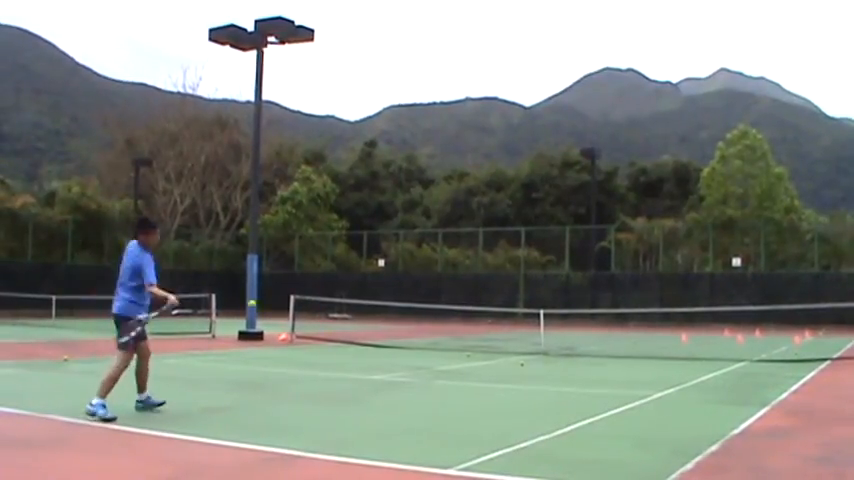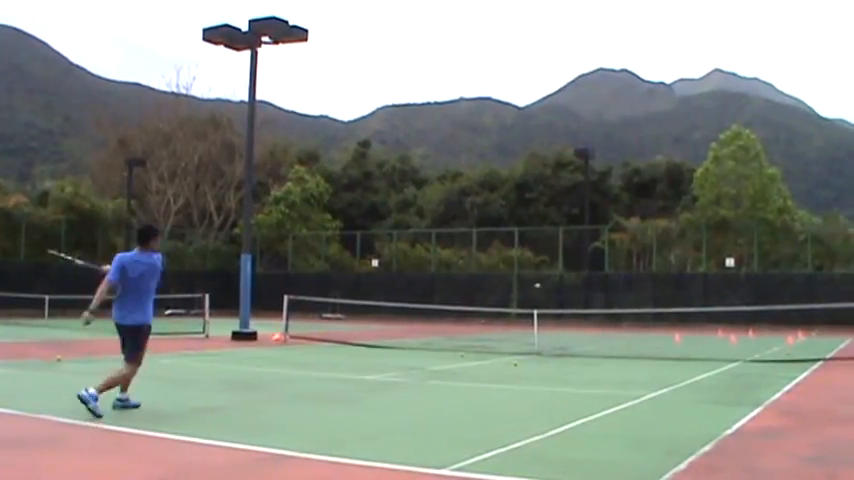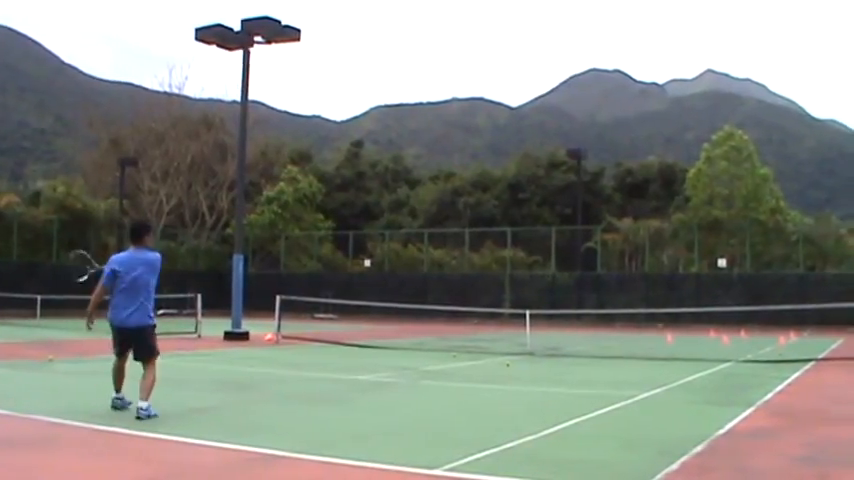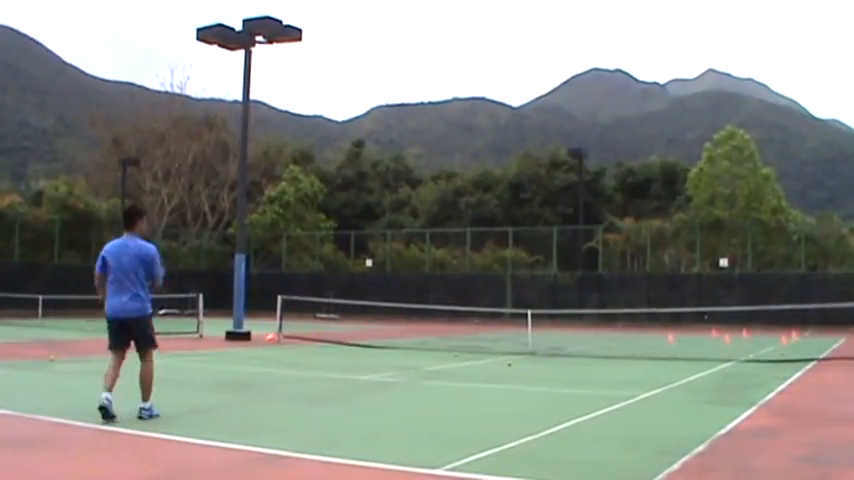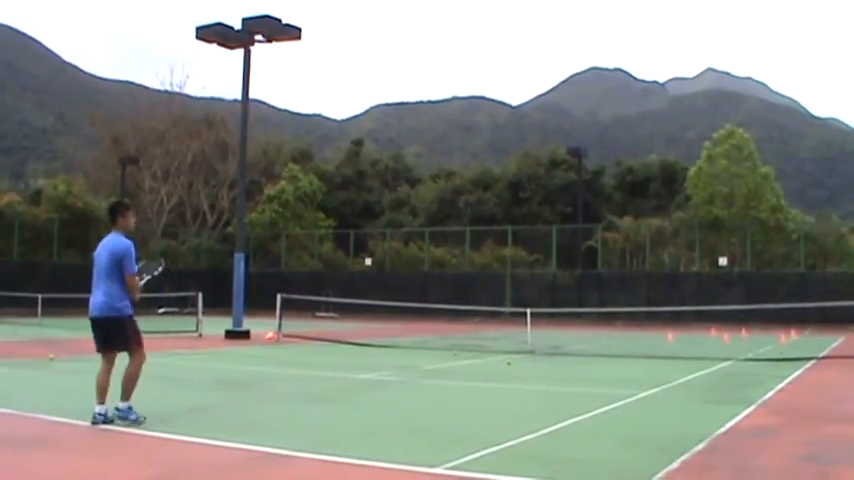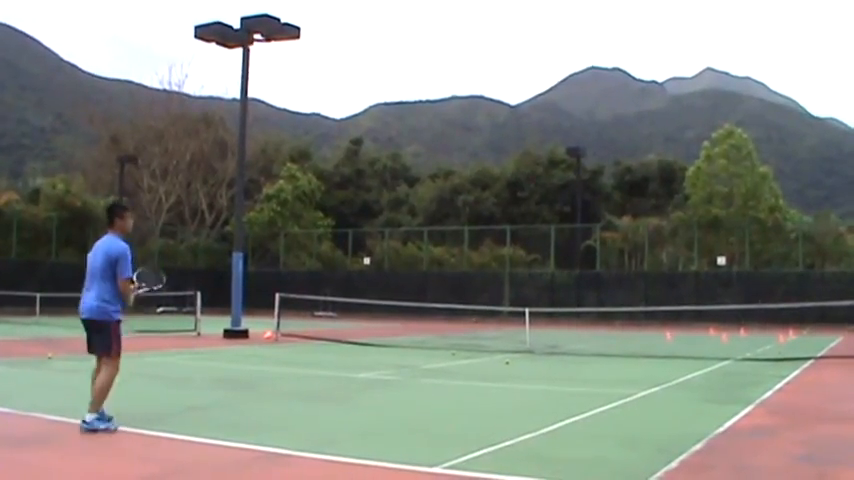
dt=0.3s
person 1, frame 1
left shoulder: (133, 245)
right shoulder: (145, 260)
right elbow: (151, 288)
right wrist: (168, 296)
left hip: (133, 313)
right hip: (129, 313)
left knee: (145, 352)
right knee: (124, 358)
left ankle: (143, 398)
right ankle: (97, 403)
person 1, frame 2
left shoulder: (122, 259)
right shoulder: (157, 260)
left elbow: (107, 285)
left wrist: (90, 309)
left hip: (121, 318)
right hip: (140, 321)
left knee: (131, 359)
right knee: (131, 366)
left ankle: (122, 397)
right ankle: (92, 393)
person 1, frame 3
left shoulder: (116, 261)
right shoulder: (155, 259)
left elbow: (101, 291)
left wrist: (89, 314)
left hip: (118, 320)
right hip: (143, 322)
left knee: (121, 357)
right knee: (150, 364)
left ankle: (118, 397)
right ankle: (143, 406)
person 1, frame 4
left shoulder: (108, 248)
right shoulder: (148, 249)
left elbow: (98, 280)
right elbow: (157, 283)
left hip: (114, 311)
right hip: (139, 311)
left knee: (117, 357)
right knee: (147, 358)
left ankle: (106, 398)
right ankle: (145, 407)
person 1, frame 5
left shoulder: (102, 245)
right shoulder: (125, 245)
right elbow: (131, 282)
left wrist: (130, 289)
right wrist: (136, 294)
left hip: (97, 310)
right hip: (117, 310)
left knee: (107, 360)
right knee: (137, 355)
left ankle: (100, 411)
right ankle: (123, 407)
person 1, frame 6
left shoulder: (99, 245)
right shoulder: (121, 248)
right elbow: (124, 285)
left wrist: (124, 293)
right wrist: (128, 300)
left hip: (89, 310)
right hip: (106, 313)
left knee: (103, 361)
right knee: (111, 365)
left ankle: (95, 410)
right ankle: (91, 418)
